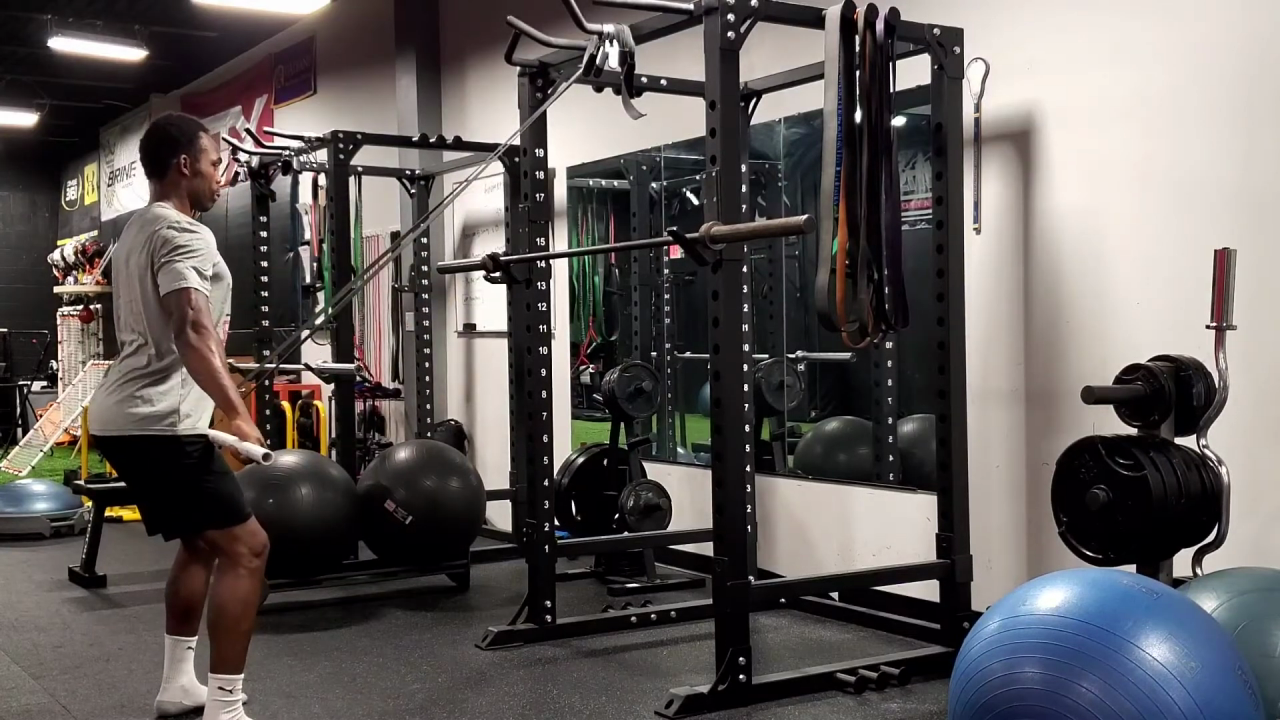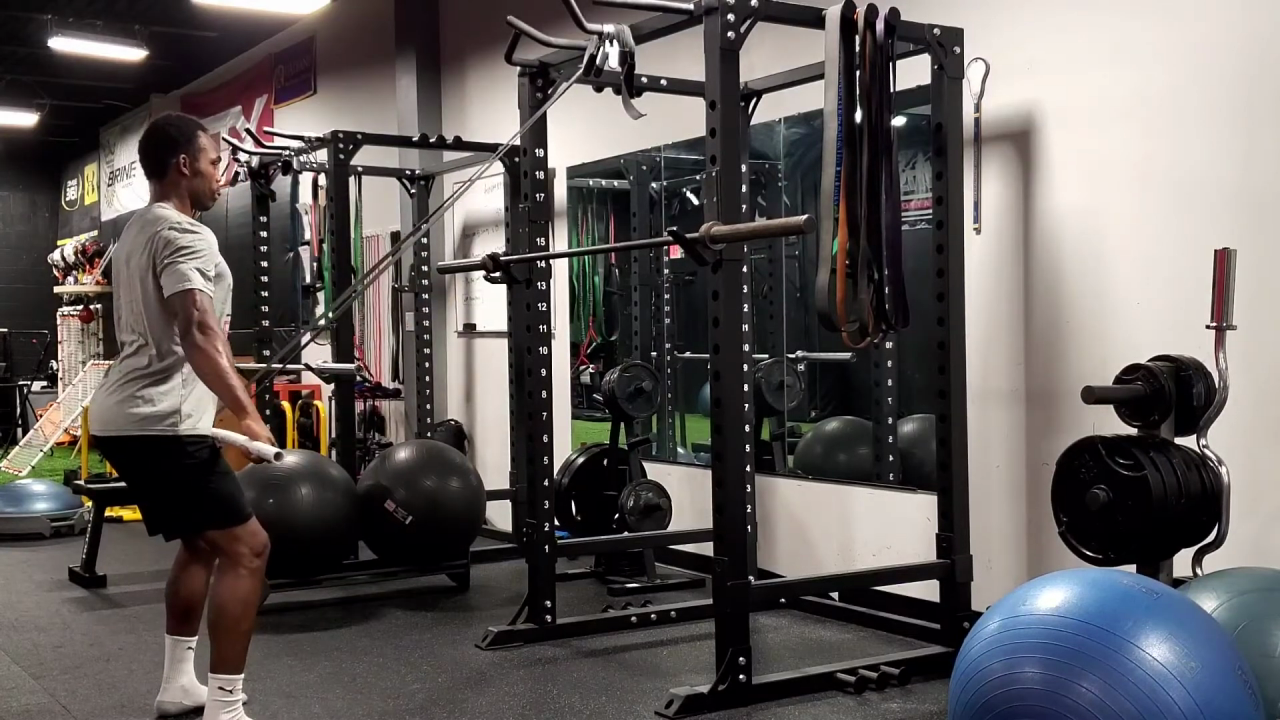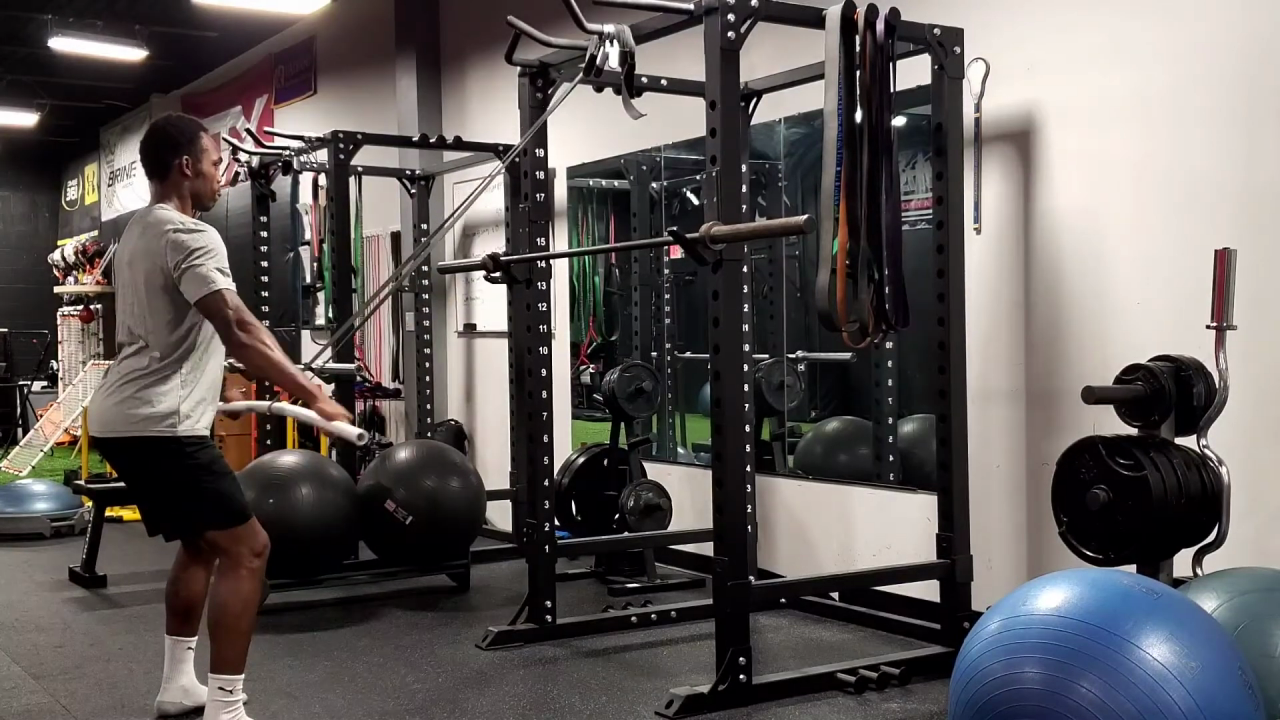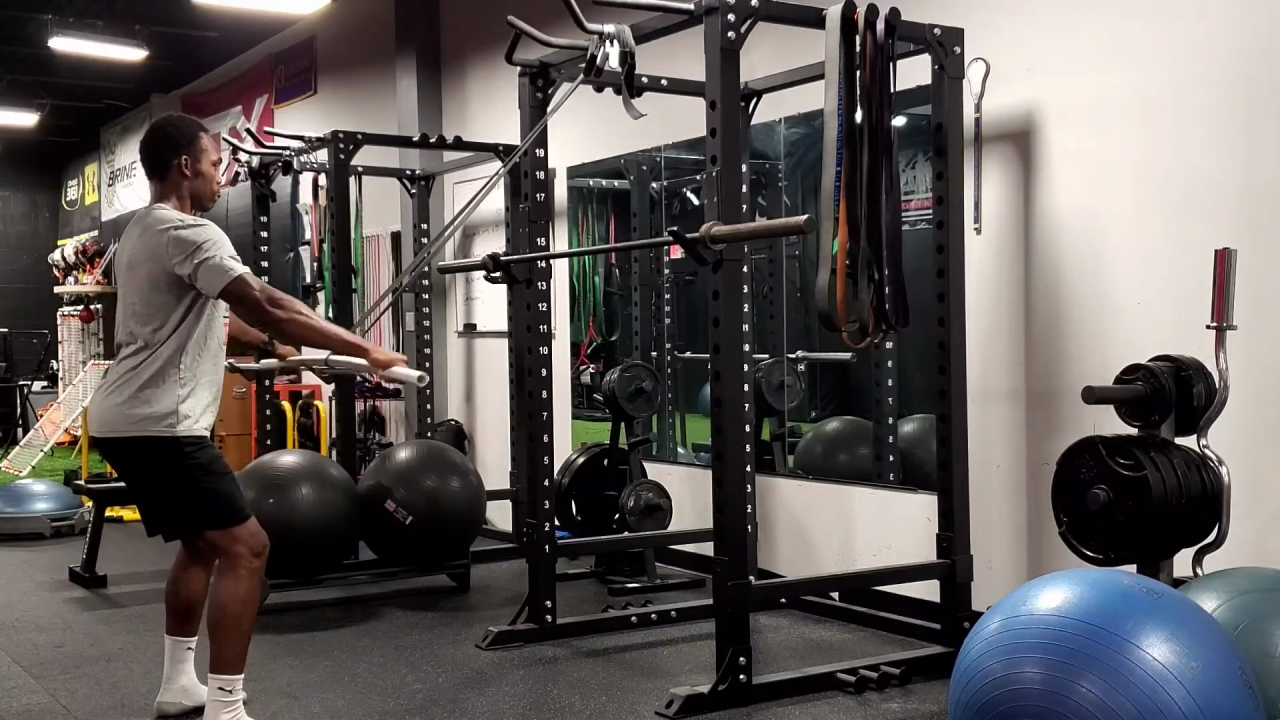
dt=0.4s
person 1, frame 1
left shoulder: (138, 231)
right shoulder: (182, 233)
right elbow: (192, 330)
right wrist: (236, 413)
left hip: (125, 415)
right hip: (156, 421)
left knee: (202, 542)
right knee: (245, 548)
person 1, frame 2
left shoulder: (138, 232)
right shoulder: (182, 234)
right elbow: (198, 332)
right wrist: (247, 415)
left hip: (124, 415)
right hip: (158, 422)
left knee: (203, 542)
right knee: (245, 547)
person 1, frame 3
left shoulder: (139, 233)
right shoulder: (187, 236)
right elbow: (237, 330)
left wrist: (219, 381)
right wrist: (314, 397)
left hip: (124, 417)
right hip: (158, 424)
left knee: (203, 542)
right knee: (246, 548)
person 1, frame 4
left shoulder: (143, 232)
right shoulder: (186, 233)
right elbow: (267, 305)
left wrist: (269, 345)
right wrist: (364, 348)
left hip: (126, 418)
right hip: (158, 424)
left knee: (202, 542)
right knee: (244, 548)
